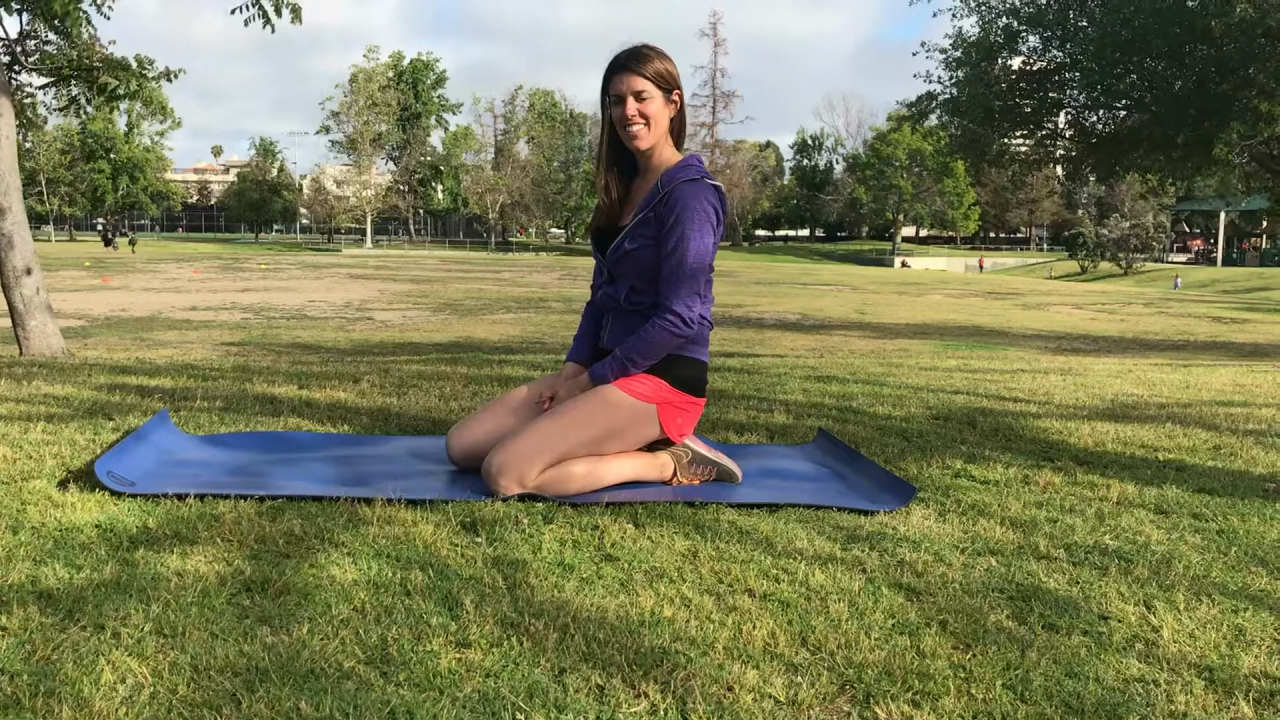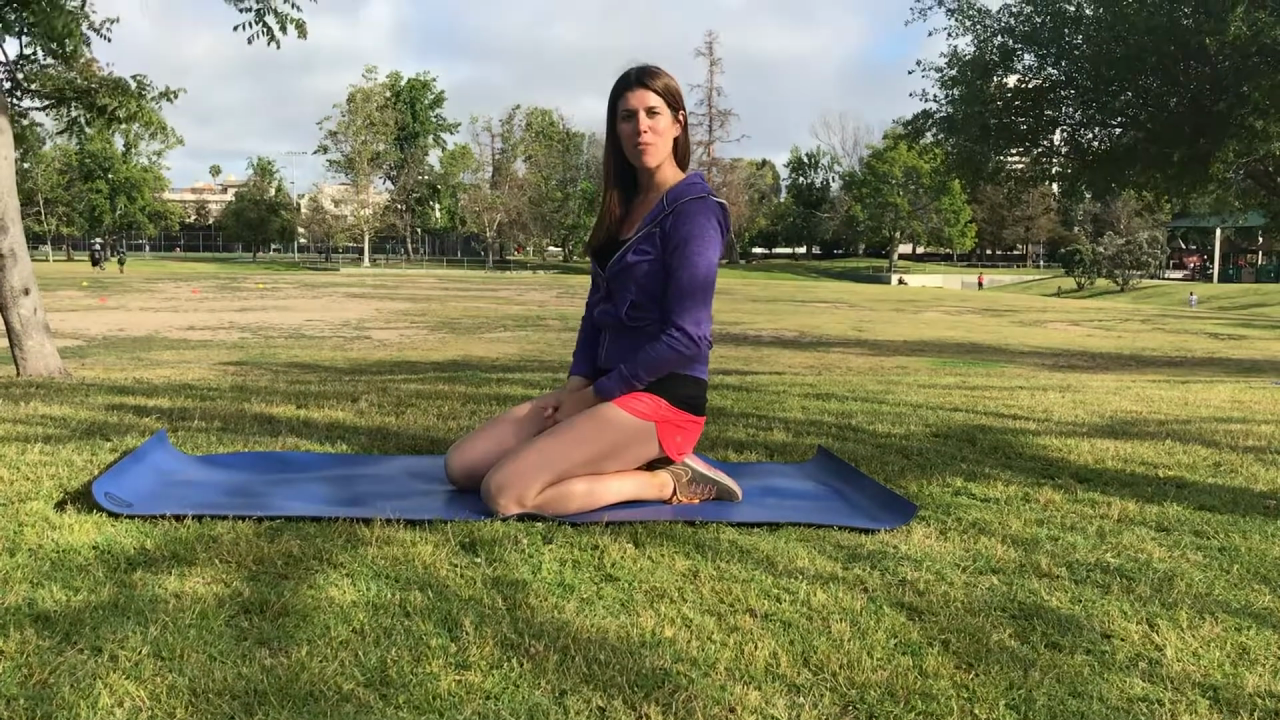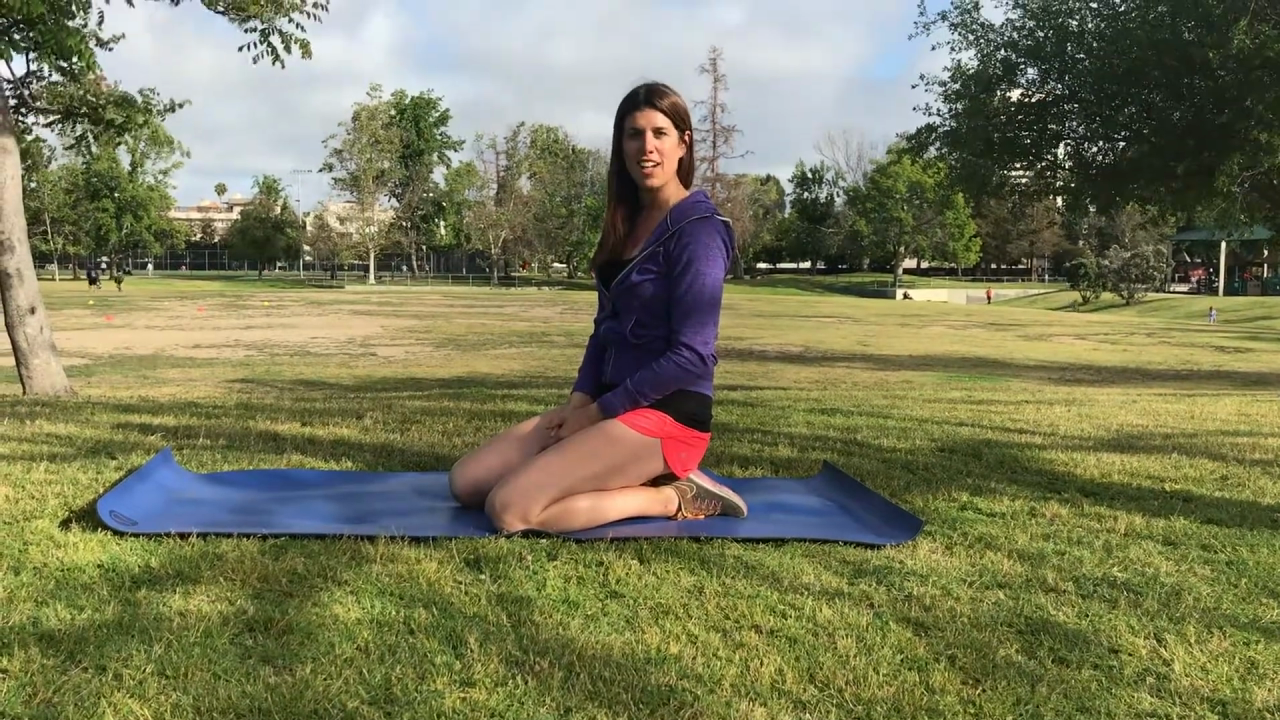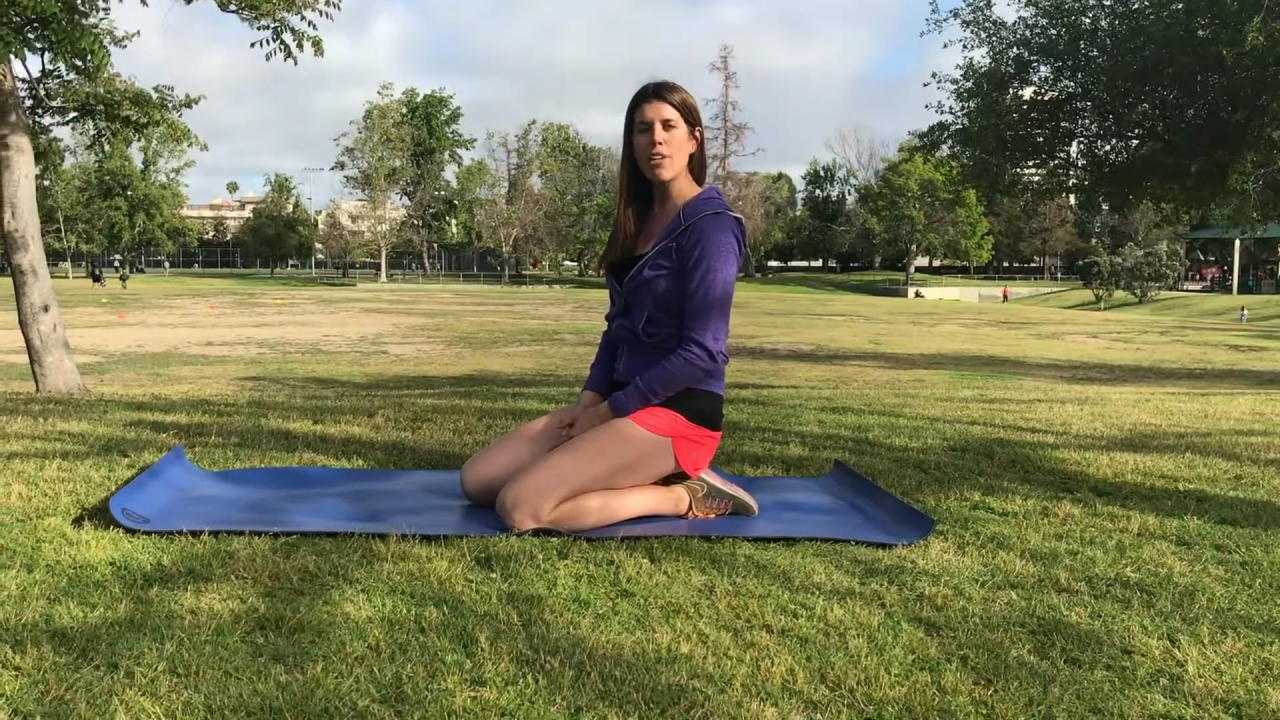
dt=1s
person 1, frame 1
left shoulder: (689, 194)
right shoulder: (623, 188)
left elbow: (680, 319)
left wrist: (590, 382)
right wrist: (574, 369)
left hip: (664, 379)
right hip: (611, 368)
left knee: (505, 473)
right knee: (462, 446)
left ankle: (668, 463)
right ankle: (640, 444)
person 1, frame 2
left shoulder: (693, 211)
right shoulder: (622, 204)
left elbow: (685, 337)
left wrist: (595, 394)
right wrist: (576, 383)
left hip: (662, 397)
right hip: (605, 386)
left knee: (505, 493)
right knee: (461, 465)
left ankle: (668, 482)
right ankle: (641, 463)
person 1, frame 3
left shoulder: (697, 231)
right shoulder: (627, 221)
left elbow: (691, 356)
left wrist: (597, 412)
right wrist: (578, 401)
left hip: (667, 414)
right hip: (612, 402)
left knee: (509, 509)
right knee: (466, 480)
left ankle: (672, 497)
right ankle: (646, 478)
person 1, frame 4
left shoulder: (710, 226)
right shoulder: (636, 220)
left elbow: (702, 352)
left wrist: (608, 411)
right wrist: (589, 399)
left hip: (678, 412)
right hip: (622, 400)
left knee: (520, 507)
right knee: (477, 479)
left ankle: (683, 496)
right ankle: (656, 478)
